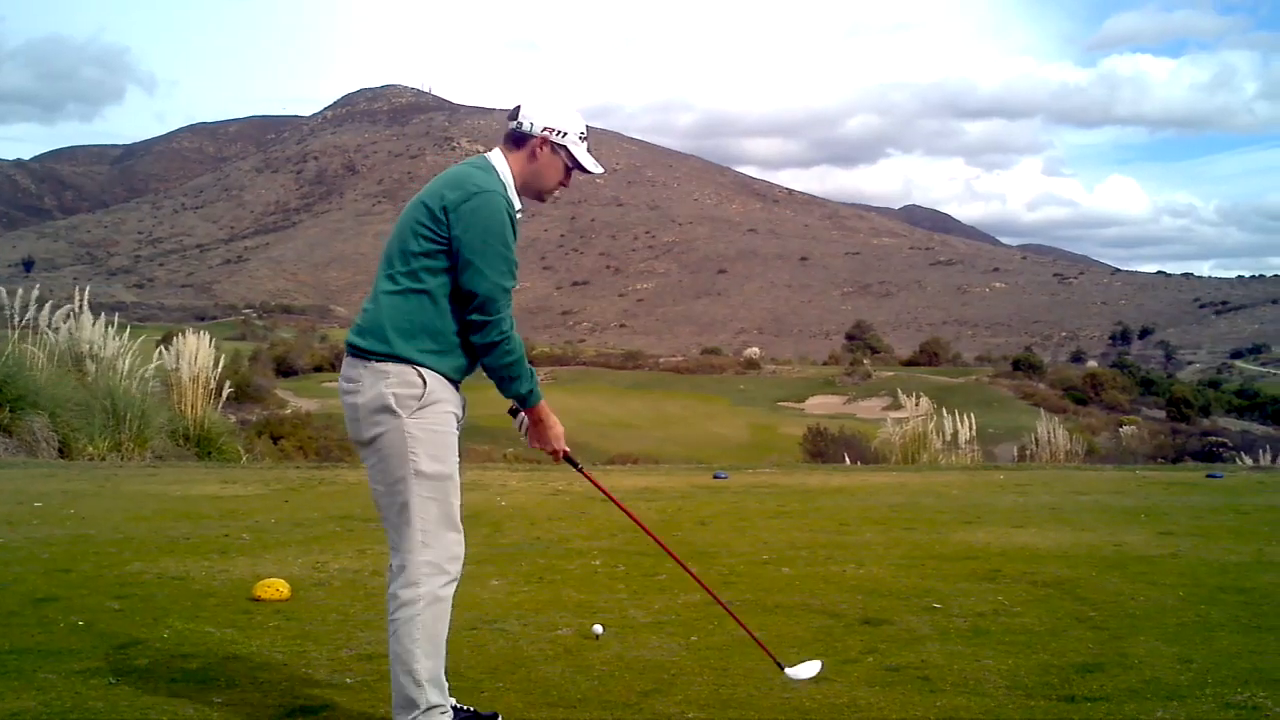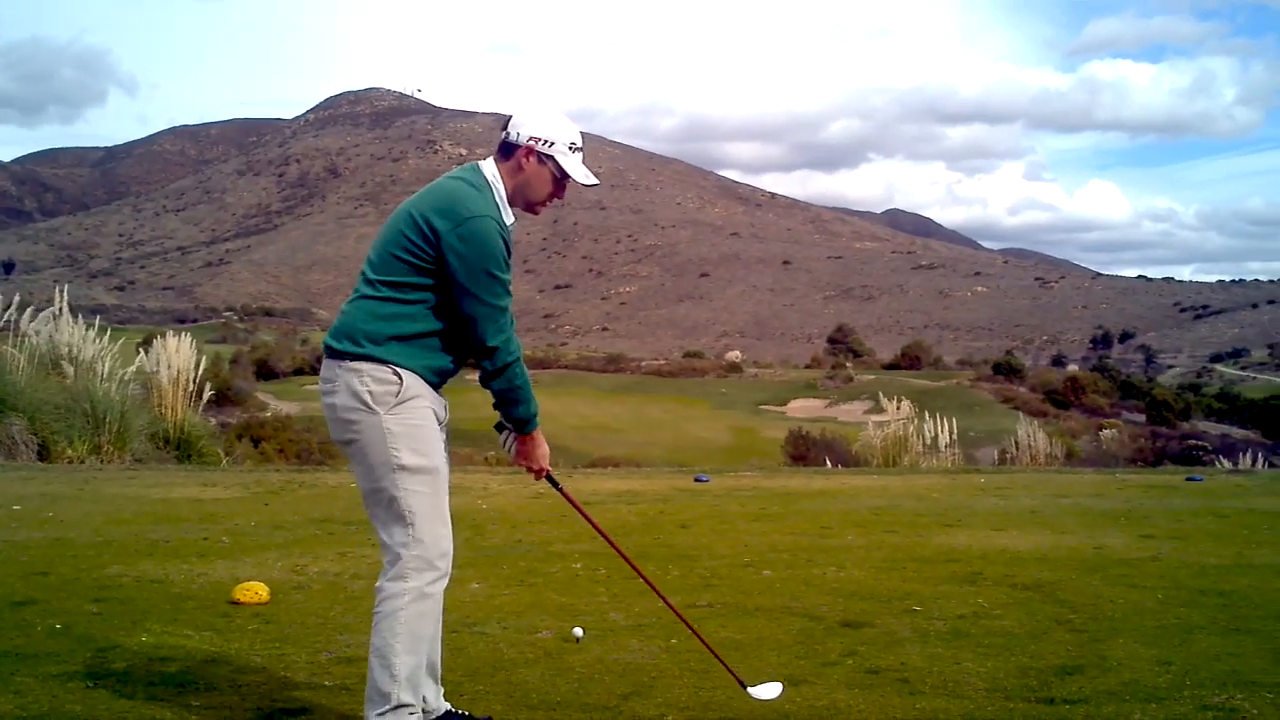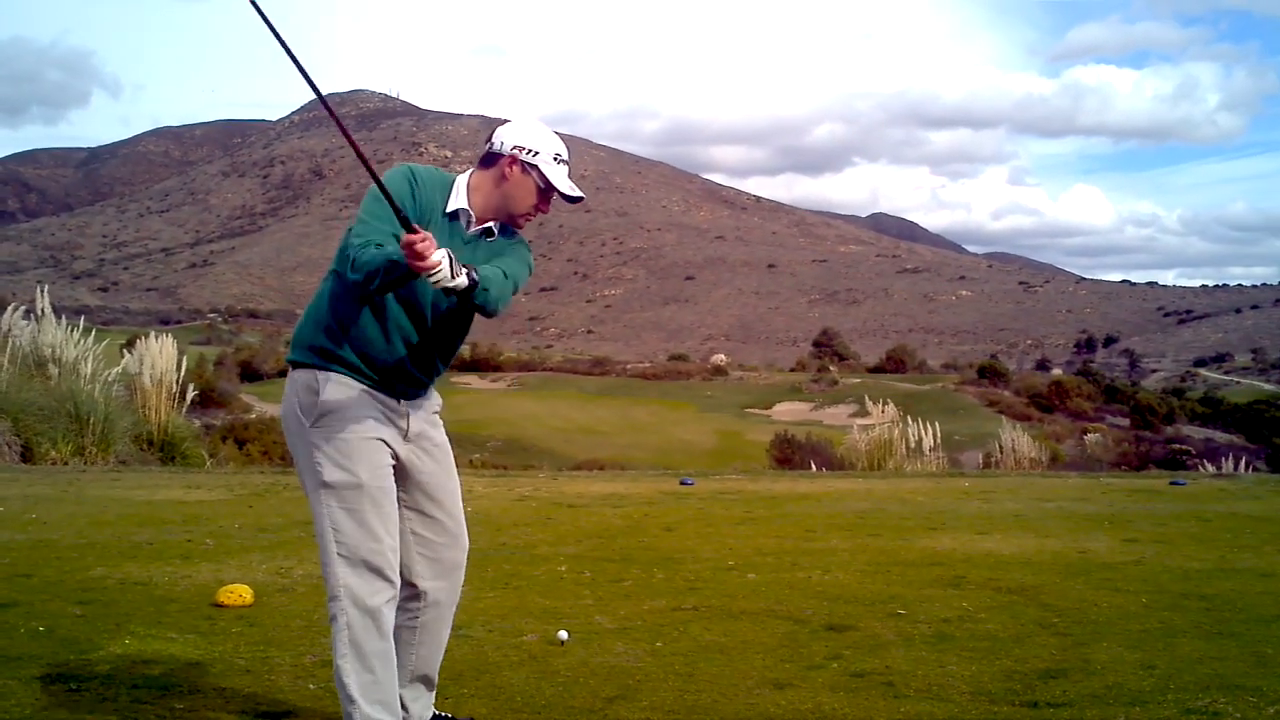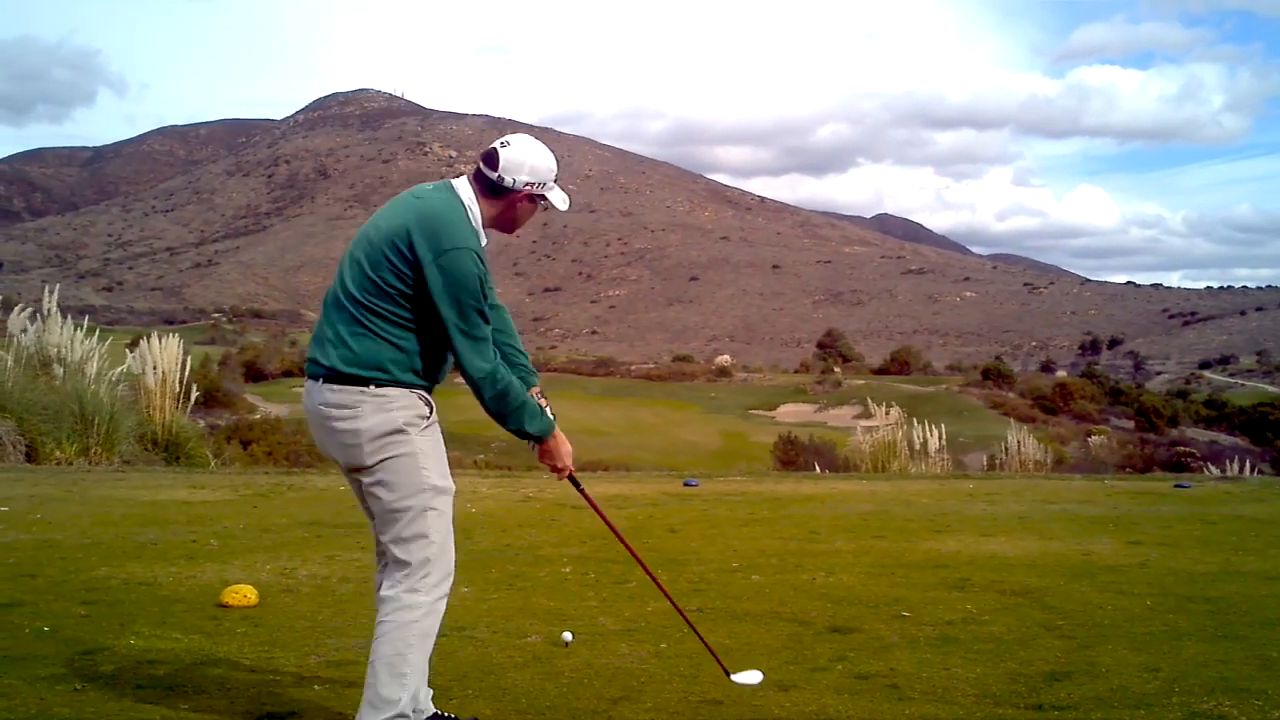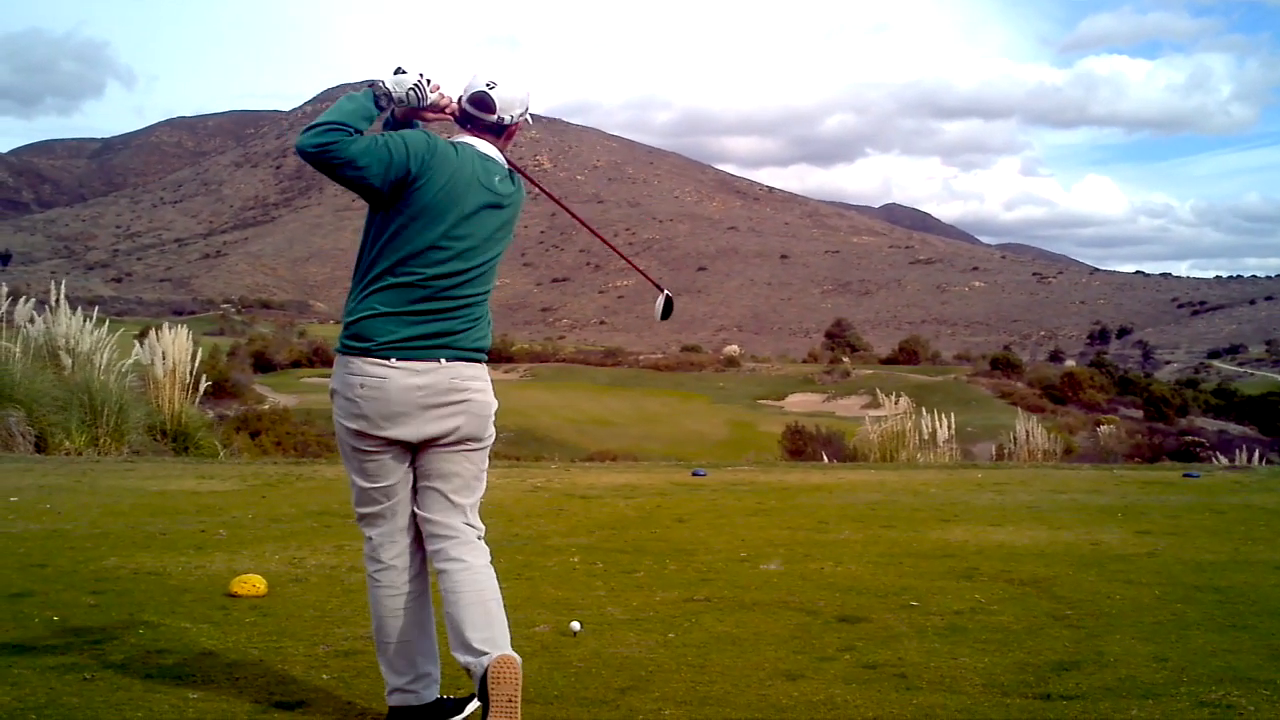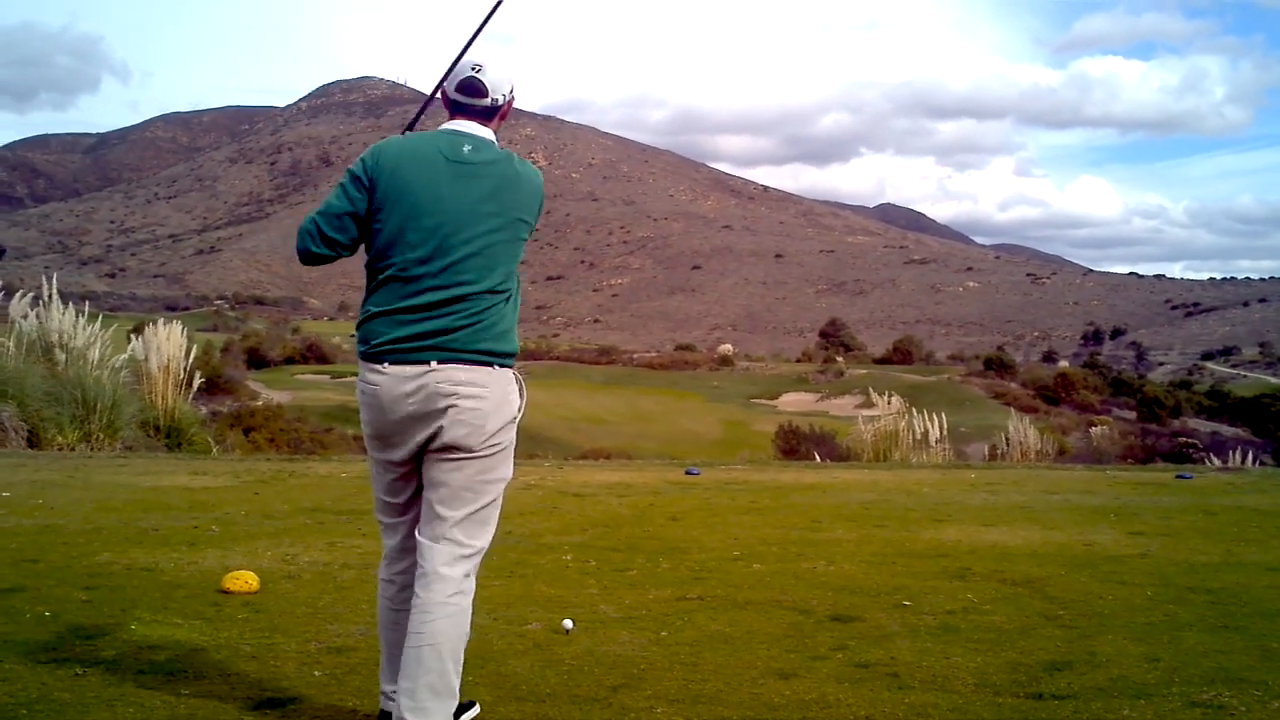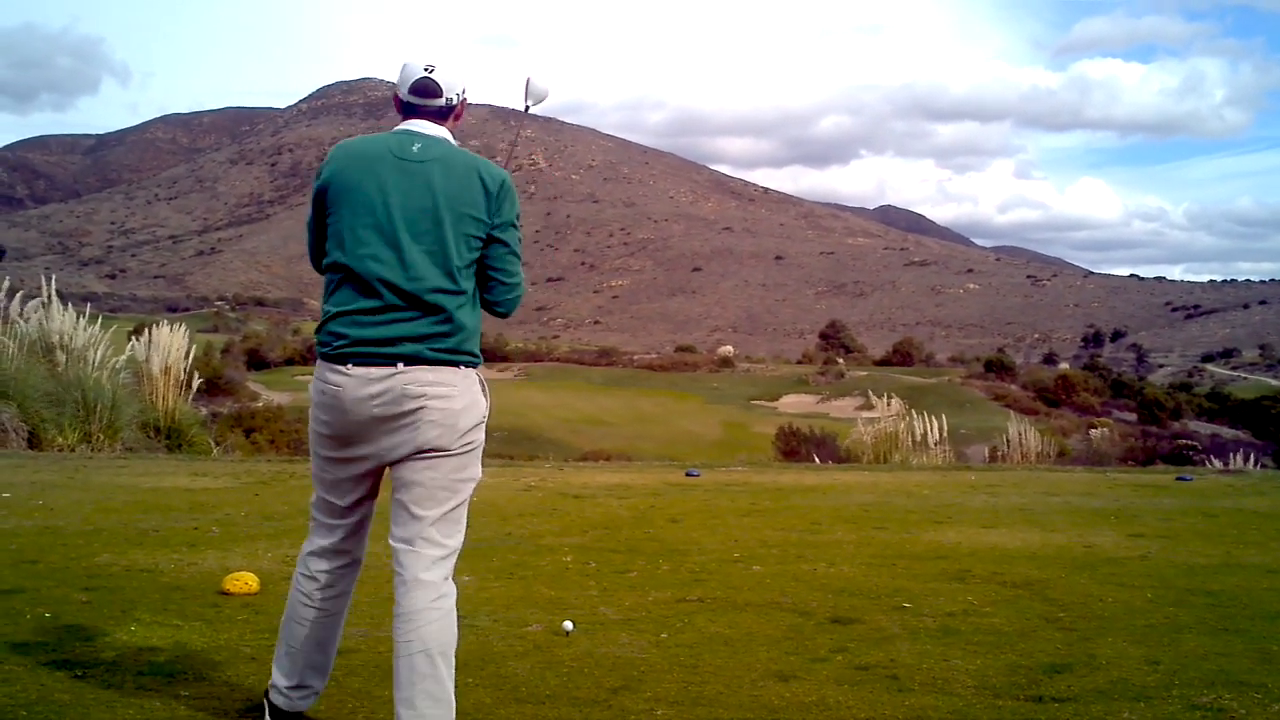
dt=0.7s
person 1, frame 1
left shoulder: (471, 185)
right shoulder: (484, 198)
right elbow: (488, 321)
left wrist: (522, 400)
right wrist: (536, 406)
left hip: (405, 382)
right hip: (404, 385)
left knee: (427, 553)
right knee: (429, 560)
person 1, frame 2
left shoulder: (470, 196)
right shoulder: (472, 215)
left elbow: (479, 328)
right elbow: (492, 336)
left wrist: (510, 412)
right wrist: (528, 427)
left hip: (401, 383)
right hip: (380, 383)
left knee: (424, 552)
right knee: (420, 555)
person 1, frame 3
left shoulder: (511, 249)
right shoulder: (412, 189)
left elbow: (491, 293)
right elbow: (359, 261)
left wrist: (451, 270)
right wrist: (402, 257)
left hip: (414, 405)
right hip: (336, 392)
left knee: (442, 559)
right knee: (367, 575)
person 1, frame 4
left shoulder: (436, 201)
right shoulder: (451, 241)
left elbow: (491, 317)
right elbow: (478, 356)
left wrist: (534, 405)
right wrist: (541, 430)
left hip: (349, 398)
right hip: (378, 405)
left knee: (409, 560)
right knee: (422, 569)
person 1, frame 5
left shoulder: (424, 157)
right shoulder: (510, 191)
left elbow: (316, 144)
left wrist: (388, 93)
right wrist: (410, 121)
left hip: (373, 378)
right hip: (459, 383)
left knee: (391, 544)
right knee: (457, 536)
right ankle: (493, 660)
person 1, frame 6
left shoulder: (387, 160)
right shoulder: (527, 182)
left elbow: (313, 246)
left hip: (387, 380)
right hip: (477, 386)
left knee: (403, 550)
right knee: (450, 562)
person 1, frame 7
left shoulder: (342, 161)
right shoulder: (488, 180)
right elbow: (505, 298)
left hip: (344, 379)
right hip: (441, 389)
left knee: (329, 551)
right knee: (426, 569)
